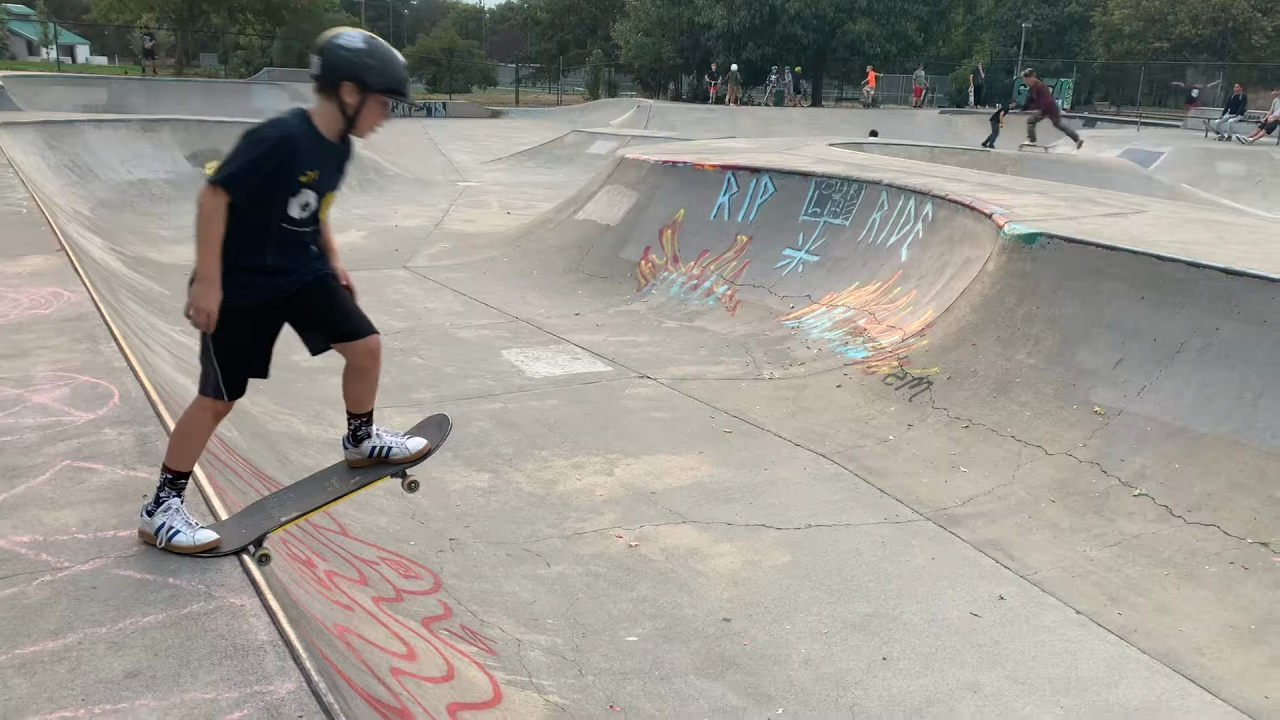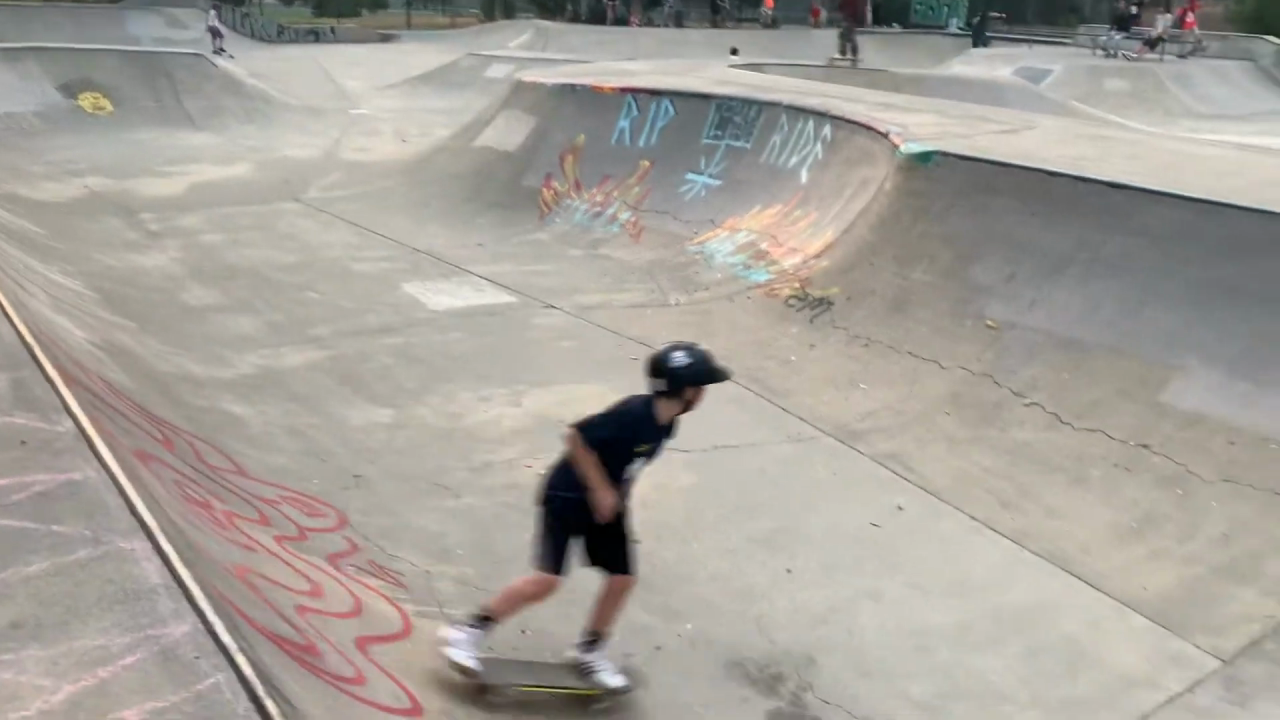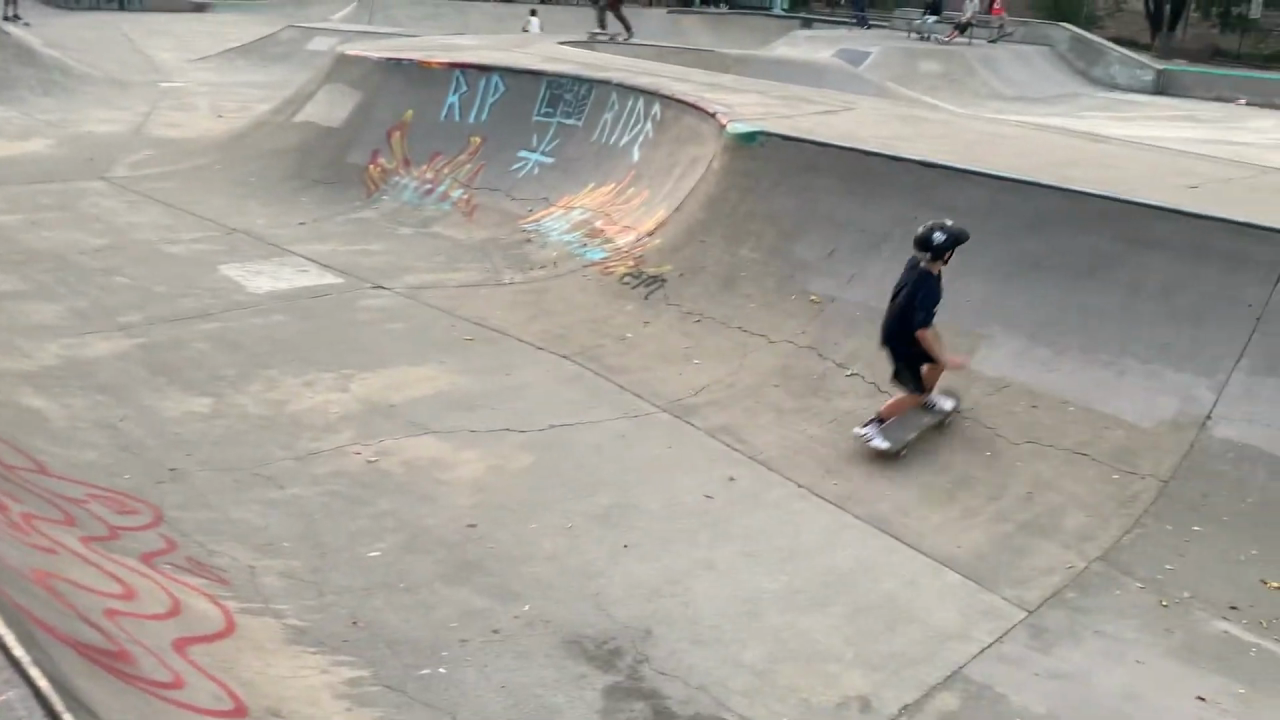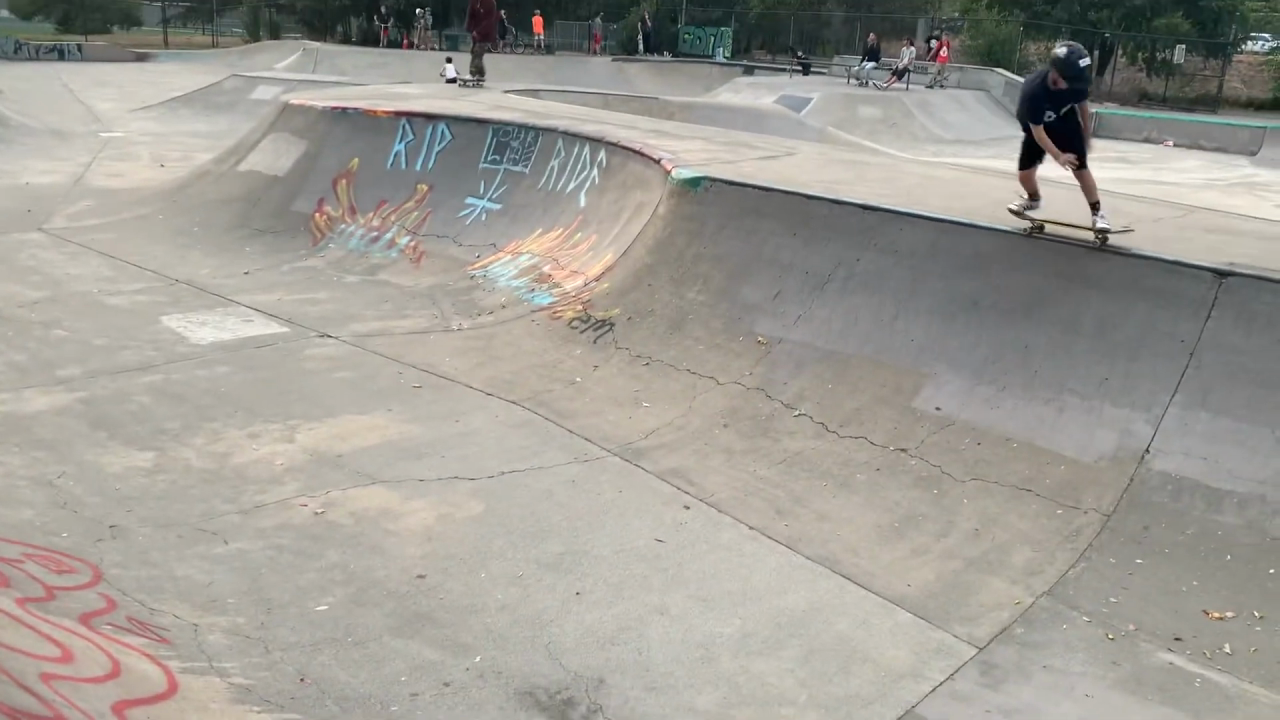
dt=0.7s
person 1, frame 1
left shoulder: (337, 147)
right shoulder: (277, 138)
right elbow: (214, 194)
left wrist: (332, 259)
right wrist: (208, 281)
left hip: (303, 271)
right hip: (241, 285)
left knee: (365, 345)
right knee: (218, 400)
left ankle: (360, 439)
right ankle: (161, 507)
person 1, frame 2
left shoulder: (665, 424)
right shoulder: (634, 416)
right elbow: (575, 435)
left wrist: (620, 500)
right wrist: (600, 489)
left hip: (606, 497)
right hip: (568, 496)
left knee: (623, 578)
right knee: (548, 579)
left ankle: (591, 650)
right ankle: (470, 631)
person 1, frame 3
left shoulder: (917, 263)
right shoulder: (927, 289)
right elbow: (922, 331)
right wrist: (945, 359)
left hip: (902, 330)
right hip: (902, 341)
left knee: (938, 362)
right knee: (916, 394)
left ankle: (928, 396)
right ankle: (870, 426)
person 1, frame 4
left shoulder: (1076, 82)
right shoulder: (1034, 91)
left elbow: (1083, 106)
right elbow: (1037, 130)
left wrist: (1086, 134)
right wrist: (1057, 155)
left hip: (1067, 125)
right hip: (1039, 129)
left knee: (1081, 170)
right knee: (1025, 171)
left ankle: (1097, 213)
right ankle: (1033, 199)
